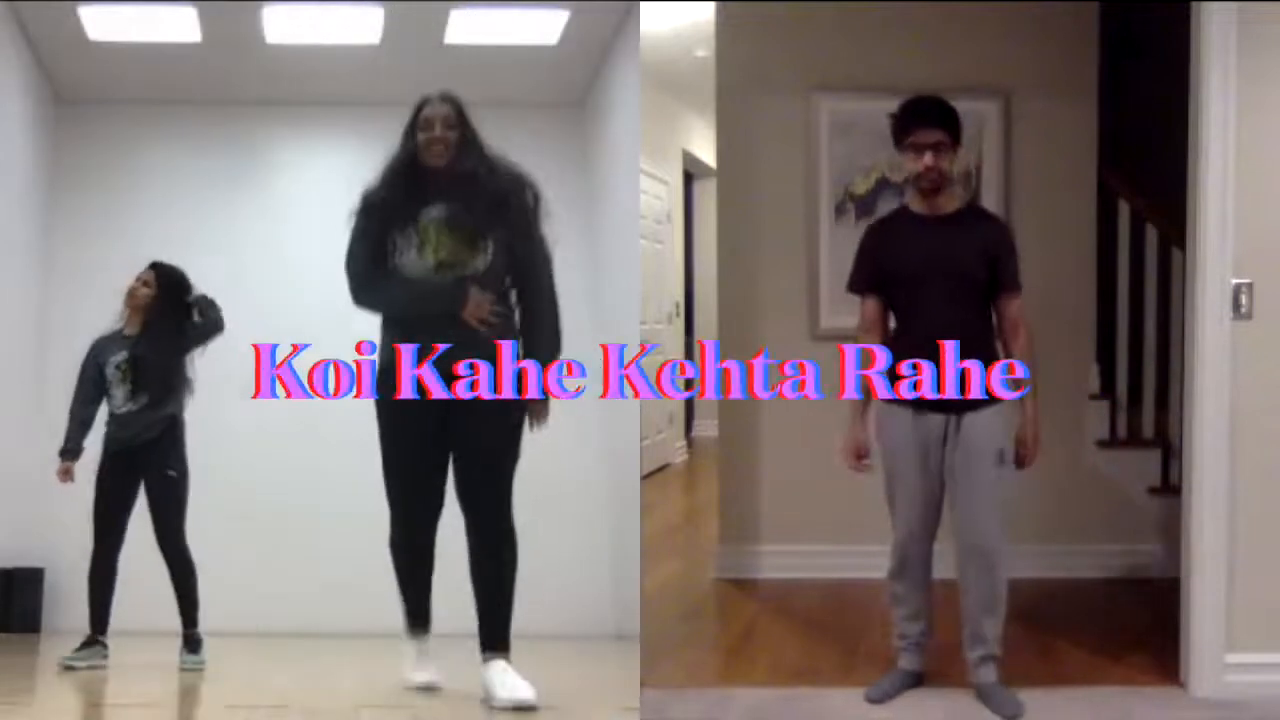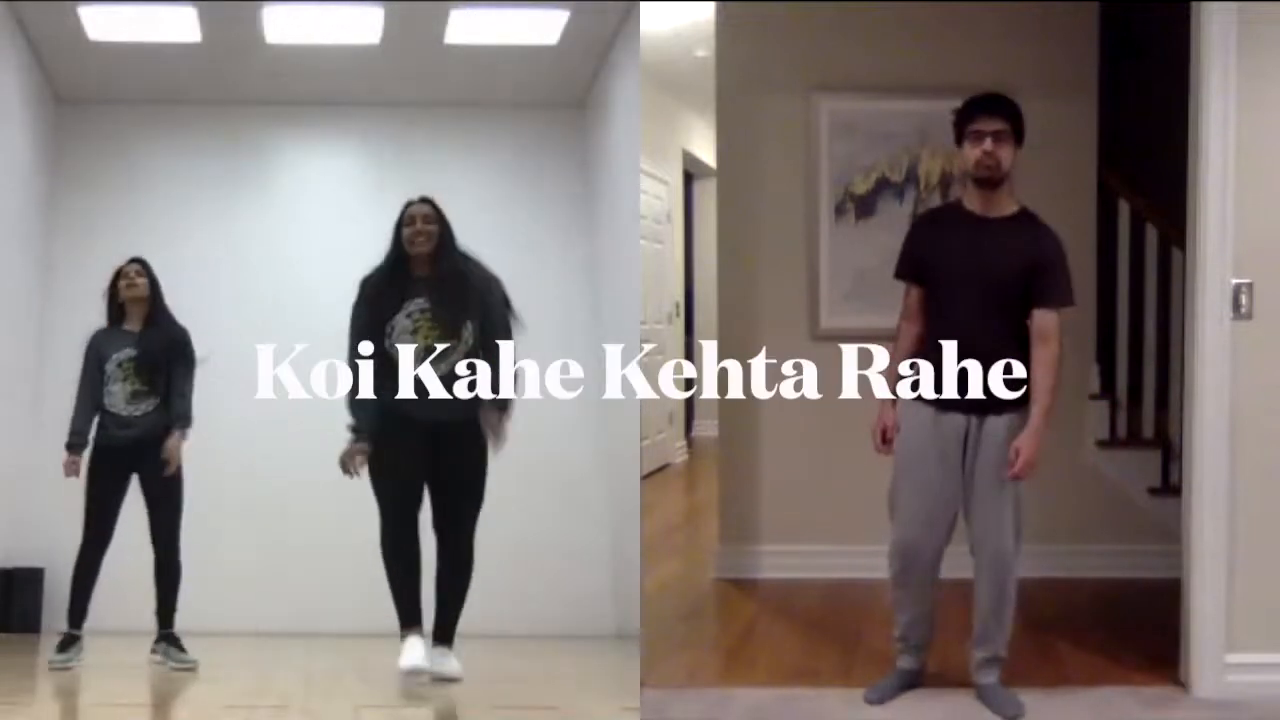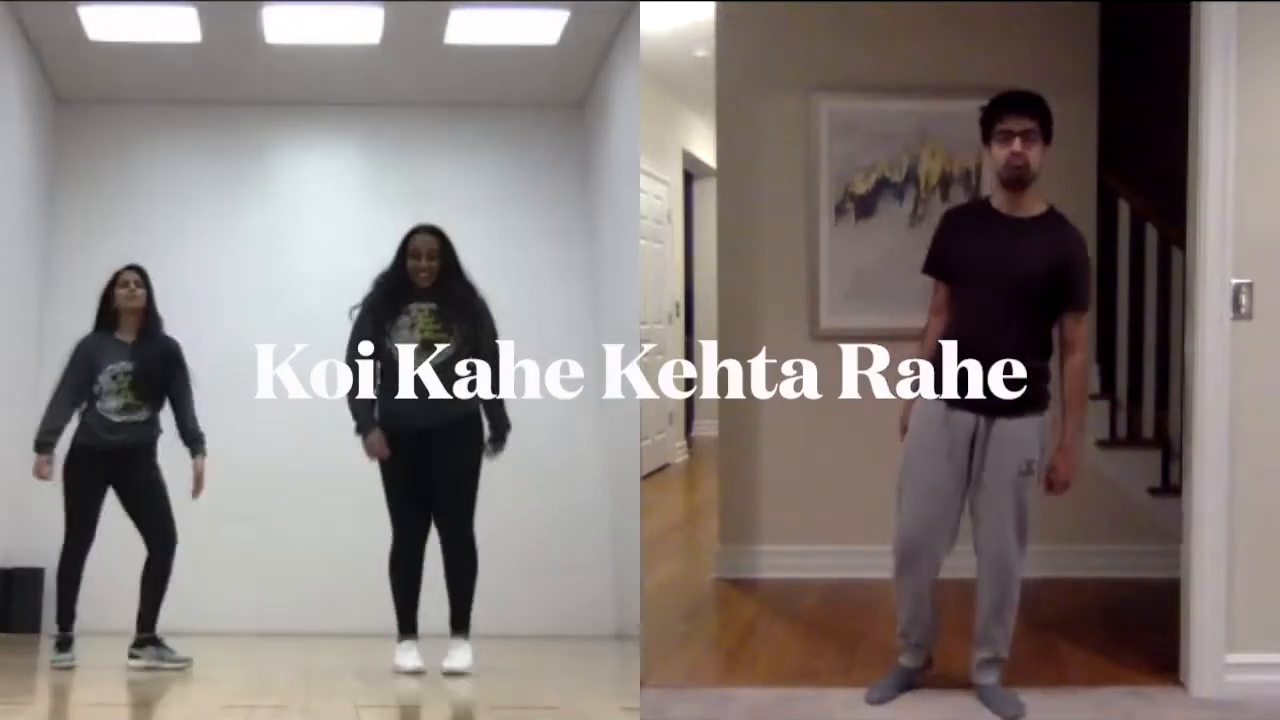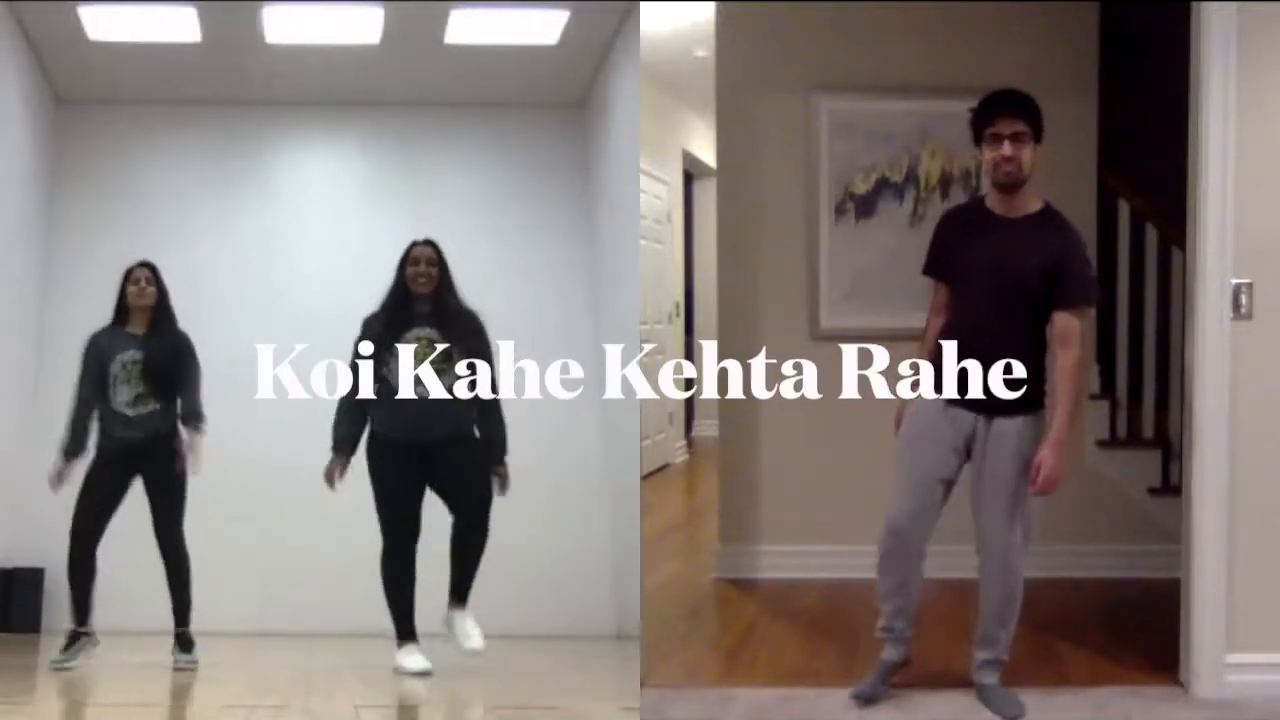
dt=0.7s
person 1, frame 1
left shoulder: (989, 232)
right shoulder: (882, 237)
left elbow: (1014, 326)
right elbow: (870, 333)
left wrist: (1029, 414)
right wrist: (857, 419)
left hip: (980, 409)
right hip: (906, 411)
left knee: (982, 542)
right knee: (909, 540)
left ankle: (986, 669)
right ankle: (909, 658)
person 1, frame 2
left shoulder: (1039, 242)
right shoulder: (930, 229)
left elbow: (1046, 340)
right elbow: (911, 320)
left wrist: (1034, 428)
right wrist: (889, 400)
left hip: (1001, 416)
right hip: (930, 409)
left knee: (996, 550)
right knee: (911, 545)
right ankle: (909, 658)
person 1, frame 3
left shoulder: (1063, 242)
right shoulder: (957, 224)
left elbow: (1074, 348)
left wrist: (1068, 442)
right wrist: (913, 395)
left hip: (1017, 418)
right hip: (944, 406)
left knee: (1001, 552)
right knee: (914, 539)
right ankle: (913, 657)
person 1, frame 4
left shoulder: (1060, 241)
right shoulder: (955, 225)
left elbow: (1067, 345)
left wrist: (1057, 440)
right wrist: (912, 390)
left hip: (1014, 415)
right hip: (941, 401)
left knee: (1003, 549)
right knee: (902, 527)
right ankle: (893, 649)
person 2, frame 1
left shoulder: (503, 197)
right shoulder: (384, 206)
left elbow: (536, 284)
right elbow: (365, 285)
left wrist: (540, 373)
right wrist: (451, 298)
left knee: (488, 507)
right knee: (414, 516)
left ankle: (496, 656)
right ankle: (419, 636)
person 2, frame 2
left shoulder: (475, 285)
right shoulder: (378, 289)
left elbow: (503, 346)
right elbow: (360, 365)
left wrist: (498, 403)
right wrist: (360, 434)
left hip: (460, 426)
right hip: (398, 422)
left knee: (456, 534)
right knee: (399, 516)
left ankle: (443, 644)
right ankle: (411, 634)
person 2, frame 3
left shoulder: (468, 306)
right shoulder: (379, 306)
left elbow: (489, 369)
right elbow: (358, 370)
left wrist: (499, 427)
right wrist: (367, 427)
left hip: (456, 429)
right hip: (400, 433)
left knee: (455, 524)
right knee: (408, 533)
left ankle: (460, 637)
right ankle: (406, 639)
person 2, frame 4
left shoulder: (465, 325)
right shoulder: (380, 327)
left elbow: (488, 391)
right elbow: (355, 389)
left wrist: (497, 452)
right wrist: (341, 449)
left hip: (452, 440)
right hip: (392, 444)
left knee: (475, 510)
right knee: (399, 540)
left ankle: (459, 606)
right ankle: (407, 643)
person 3, frame 1
left shoulder: (171, 338)
right shoulder: (103, 346)
left elbow: (213, 322)
right elbow: (84, 402)
left wrist: (188, 298)
right wrist: (70, 452)
left hip: (163, 448)
right hip: (118, 453)
left knee: (173, 544)
right knee: (104, 546)
left ankle: (191, 638)
right ankle: (96, 640)
person 3, frame 2
left shoulder: (173, 335)
right shoulder: (102, 341)
left elbow: (182, 392)
right elbow: (87, 396)
left wrist: (178, 433)
right wrist: (76, 446)
left hip: (159, 449)
right hip: (110, 449)
left knee: (166, 542)
right knee: (93, 542)
left ankle: (167, 637)
right ankle: (72, 635)
person 3, frame 3
left shoulder: (164, 349)
right shoulder: (91, 346)
left elbow: (182, 402)
right elbow: (66, 396)
left wrist: (197, 451)
right wrist: (45, 447)
left hip: (138, 457)
right hip: (89, 454)
left knee: (164, 540)
right knee: (77, 543)
left ankle: (145, 640)
right ankle: (64, 639)
person 3, frame 4
left shoulder: (176, 342)
right shoulder: (102, 341)
left elbow: (190, 391)
right elbow: (87, 400)
left wrist: (193, 429)
right wrist: (68, 453)
left hip: (162, 451)
right hip: (114, 452)
left knee: (171, 542)
right knee: (82, 536)
left ankle: (183, 639)
right ankle: (80, 632)
